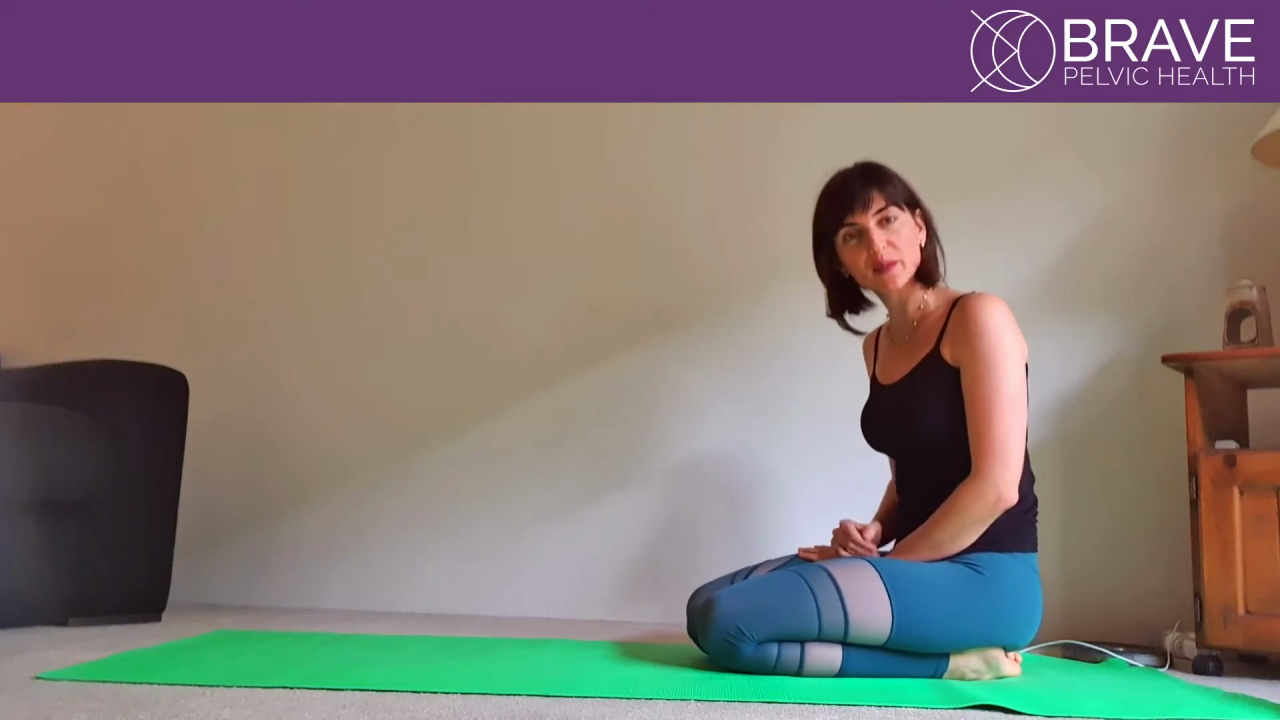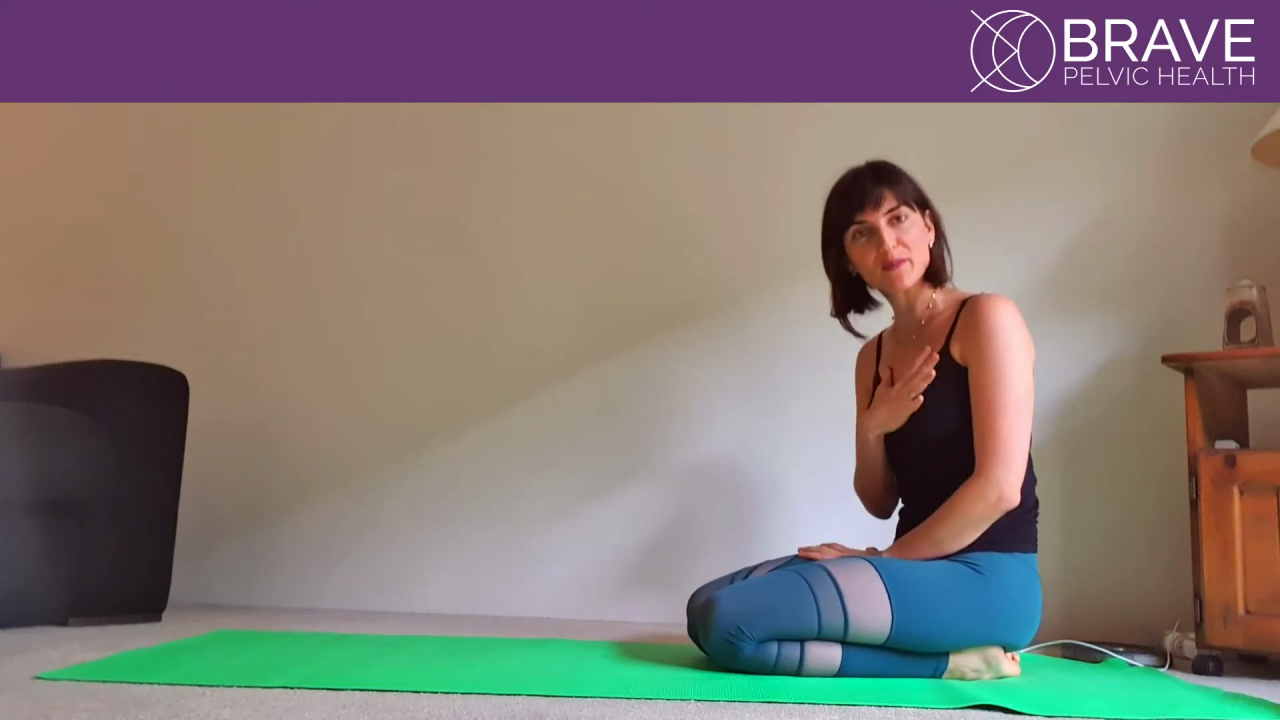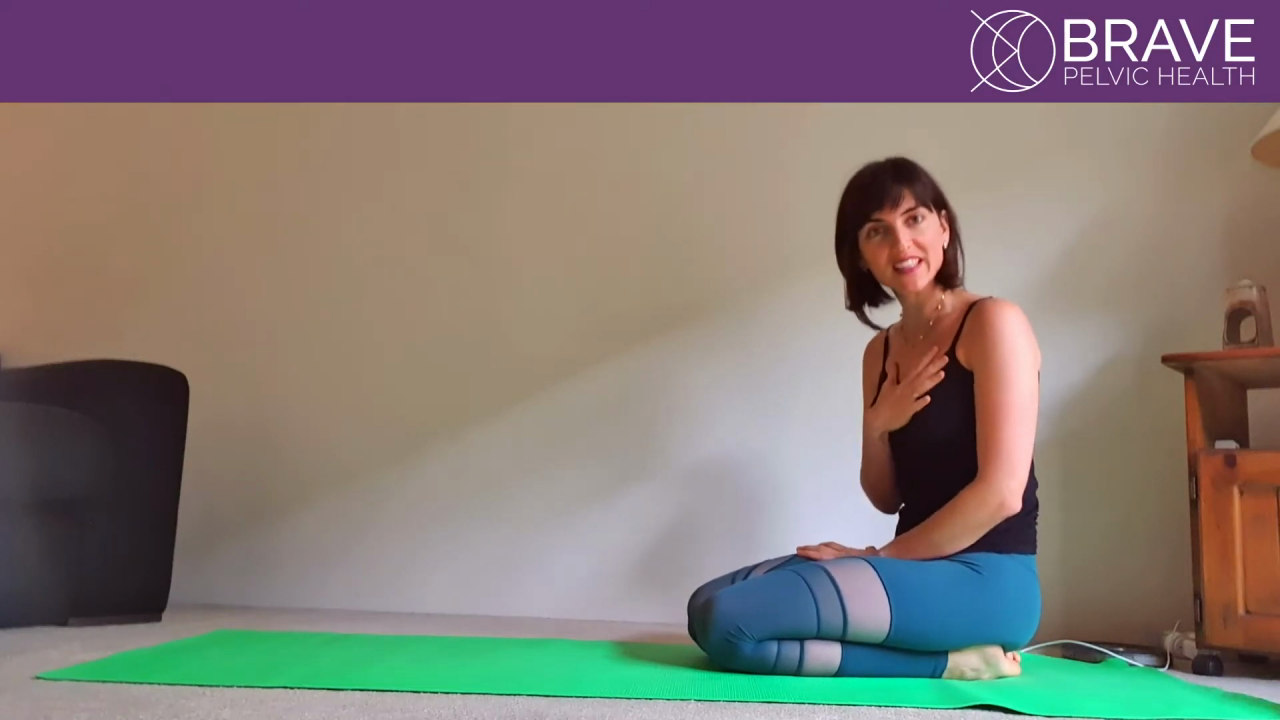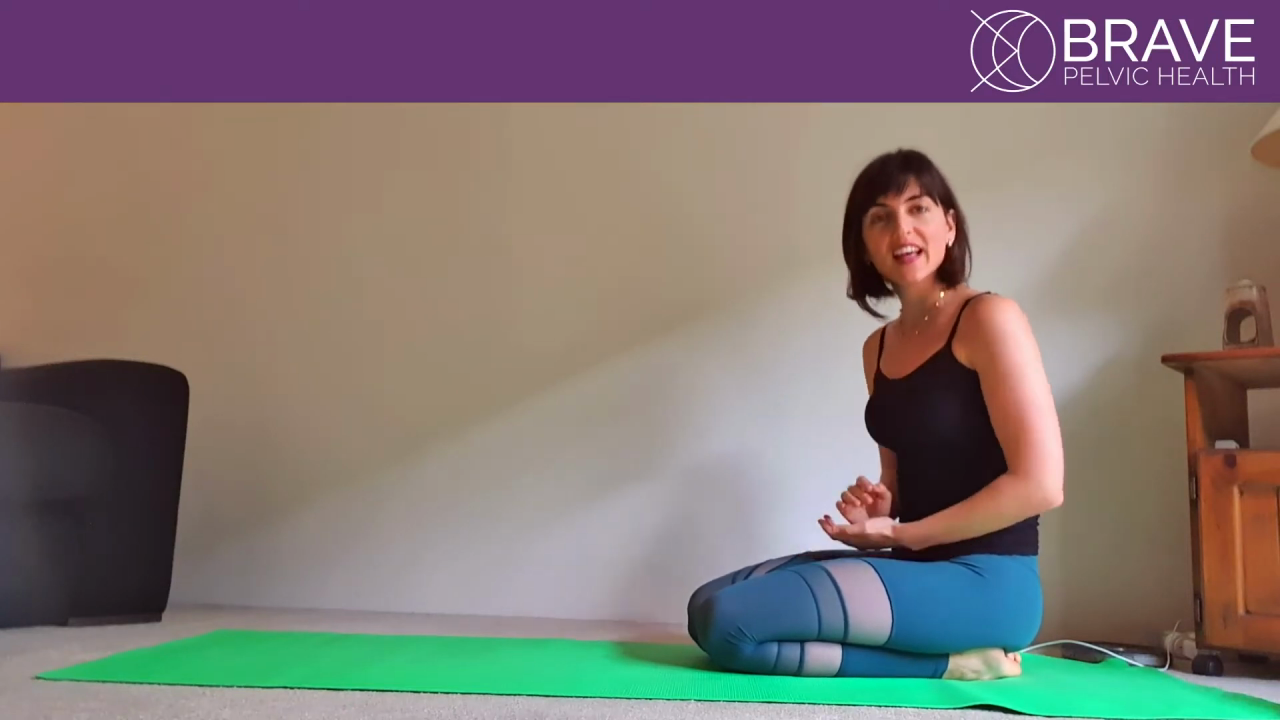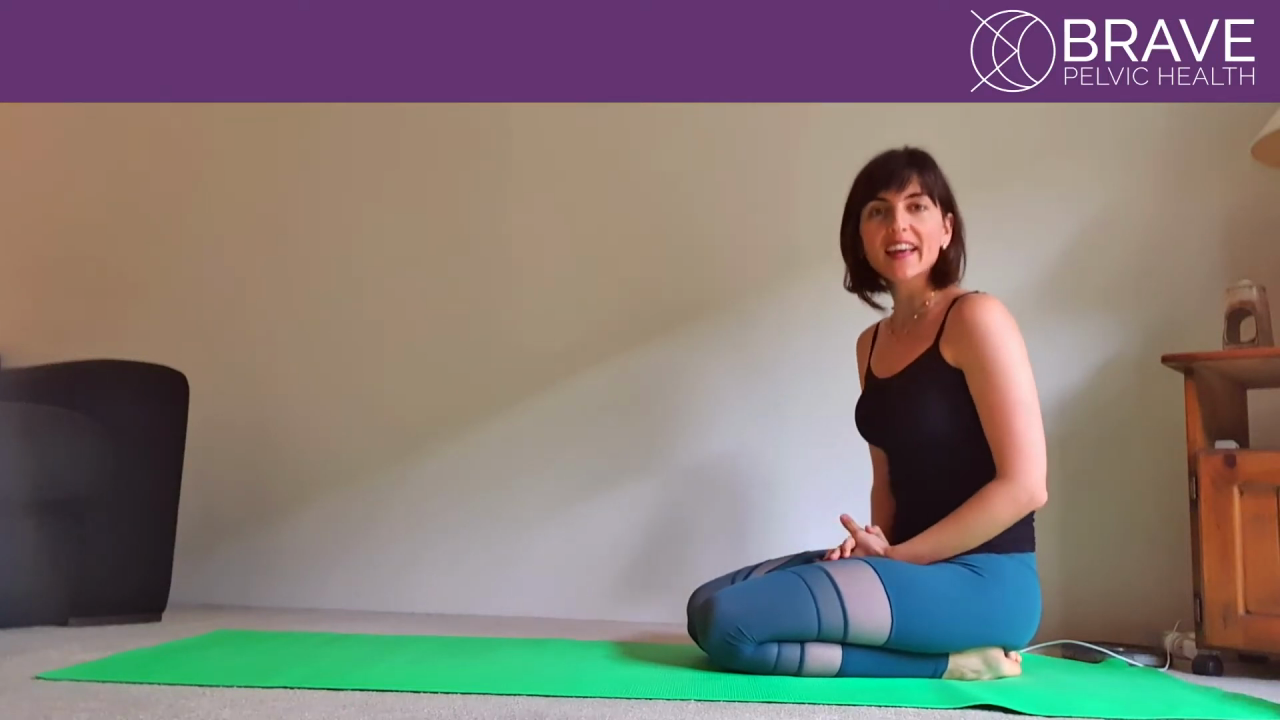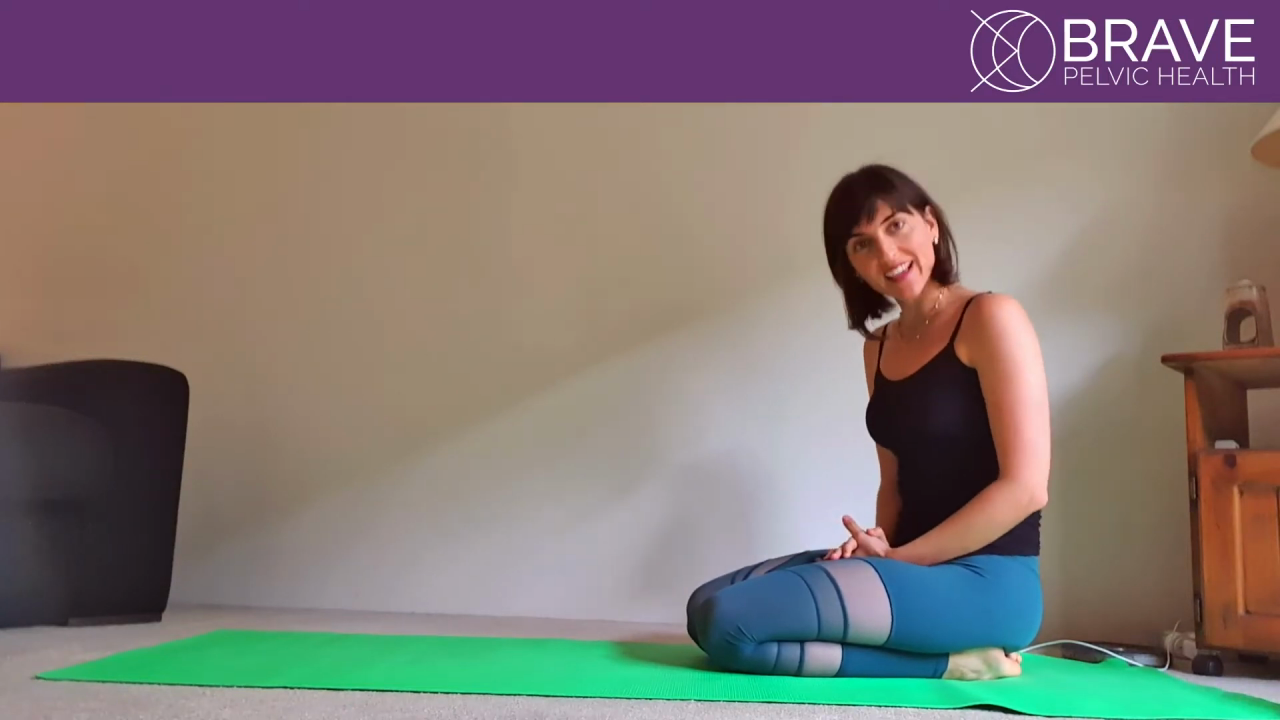
dt=0.4s
person 1, frame 1
left shoulder: (978, 317)
right shoulder: (875, 346)
left elbow: (996, 487)
left wrist: (888, 560)
right wrist: (874, 531)
left hip: (985, 583)
right hip: (921, 569)
left knee: (731, 624)
right knee: (708, 609)
left ankle: (955, 657)
person 1, frame 2
left shoulder: (987, 317)
right shoulder: (874, 354)
left elbow: (999, 486)
left wrist: (884, 560)
right wrist: (871, 430)
left hip: (985, 582)
right hip: (921, 570)
left knee: (731, 624)
right knee: (707, 610)
left ankle: (949, 657)
person 1, frame 3
left shoulder: (993, 322)
right shoulder: (881, 351)
left elbow: (1002, 492)
left wrist: (881, 558)
right wrist: (876, 428)
left hip: (983, 582)
right hip: (919, 571)
left knee: (731, 622)
right knee: (708, 607)
left ankle: (953, 655)
person 1, frame 4
left shoulder: (989, 318)
right shoulder: (879, 345)
left elbow: (1040, 484)
left wrist: (906, 536)
right wrist: (876, 509)
left hip: (985, 583)
right hip: (915, 569)
left knee: (730, 624)
right knee: (709, 608)
left ankle: (951, 656)
person 1, frame 5
left shoulder: (975, 317)
right shoulder: (871, 344)
left elbow: (1024, 486)
left wrist: (897, 557)
right wrist: (875, 544)
left hip: (983, 581)
right hip: (914, 569)
left knee: (731, 624)
right knee: (708, 608)
left ankle: (954, 655)
person 1, frame 6
left shoulder: (992, 318)
right shoulder: (880, 347)
left elbow: (1025, 487)
left wrist: (896, 558)
right wrist: (878, 547)
left hip: (985, 583)
right hip: (918, 568)
left knee: (731, 624)
right knee: (709, 608)
left ankle: (950, 658)
